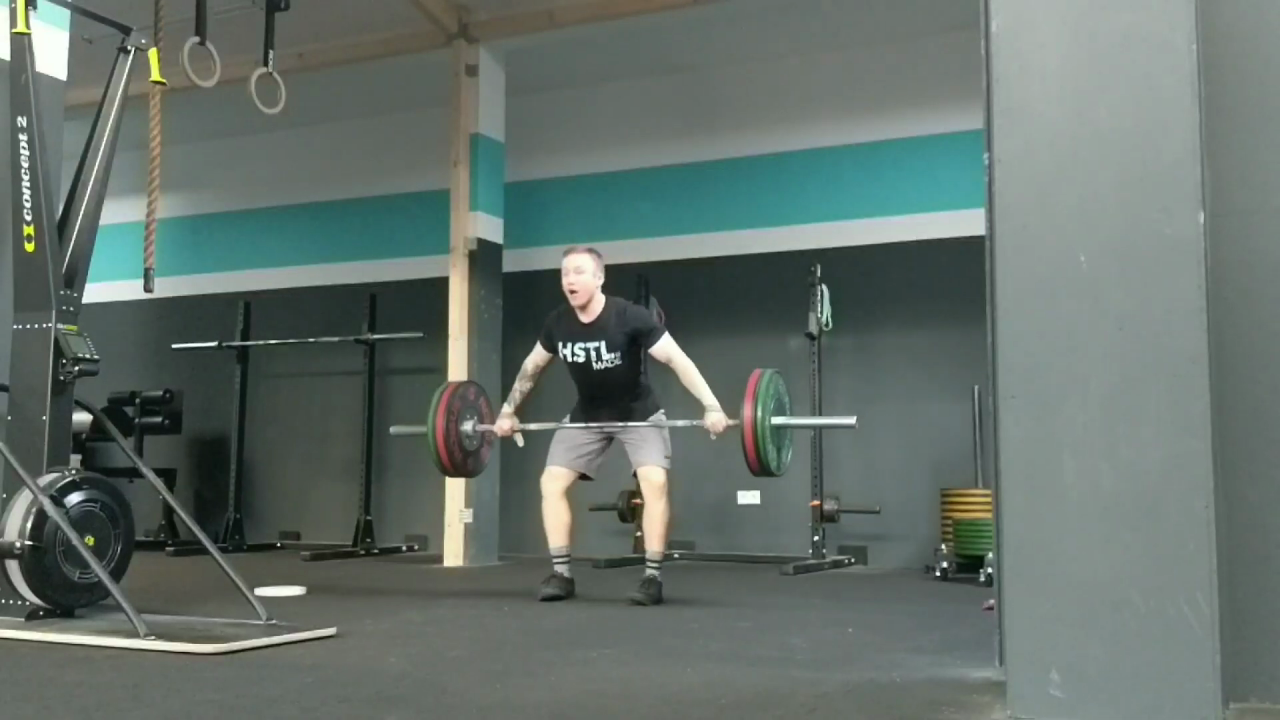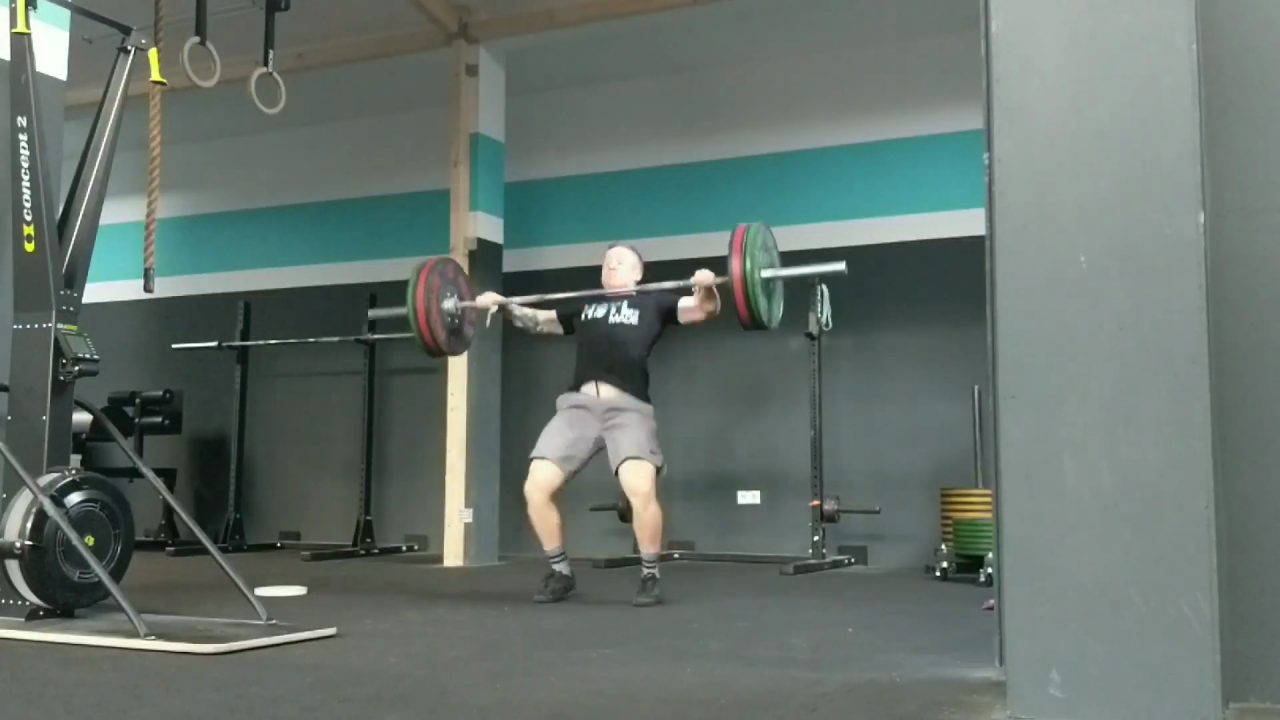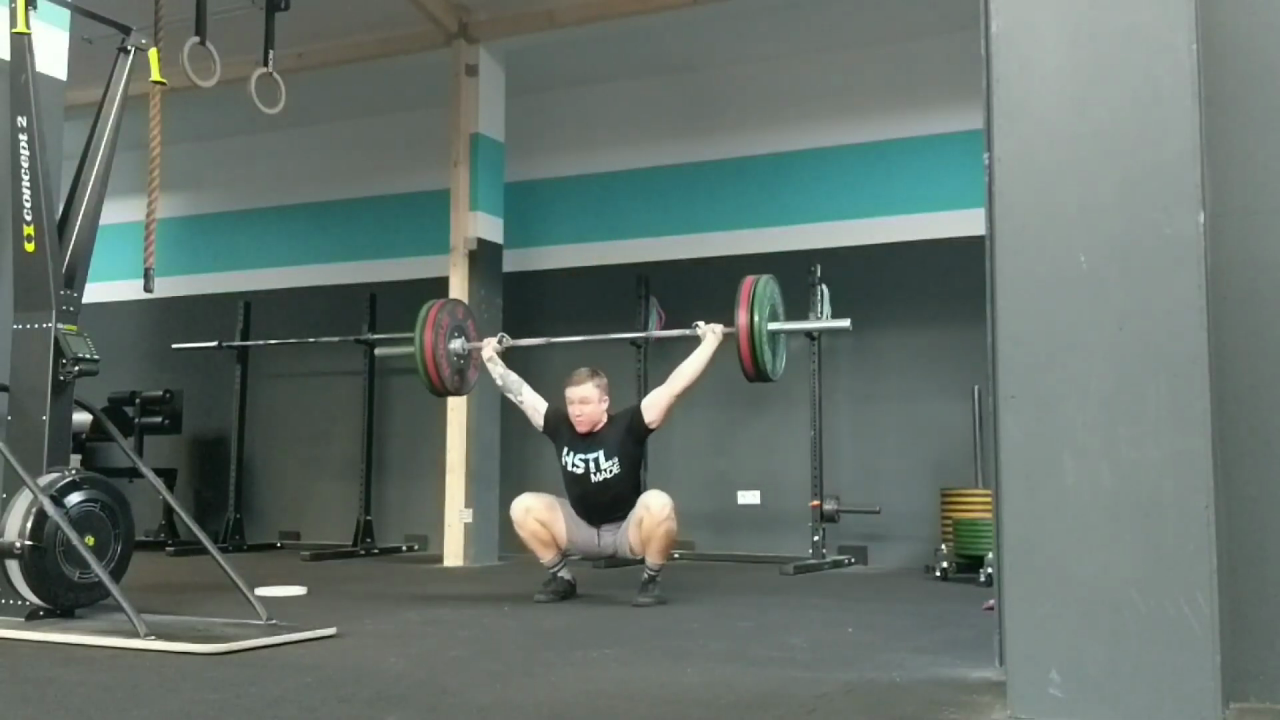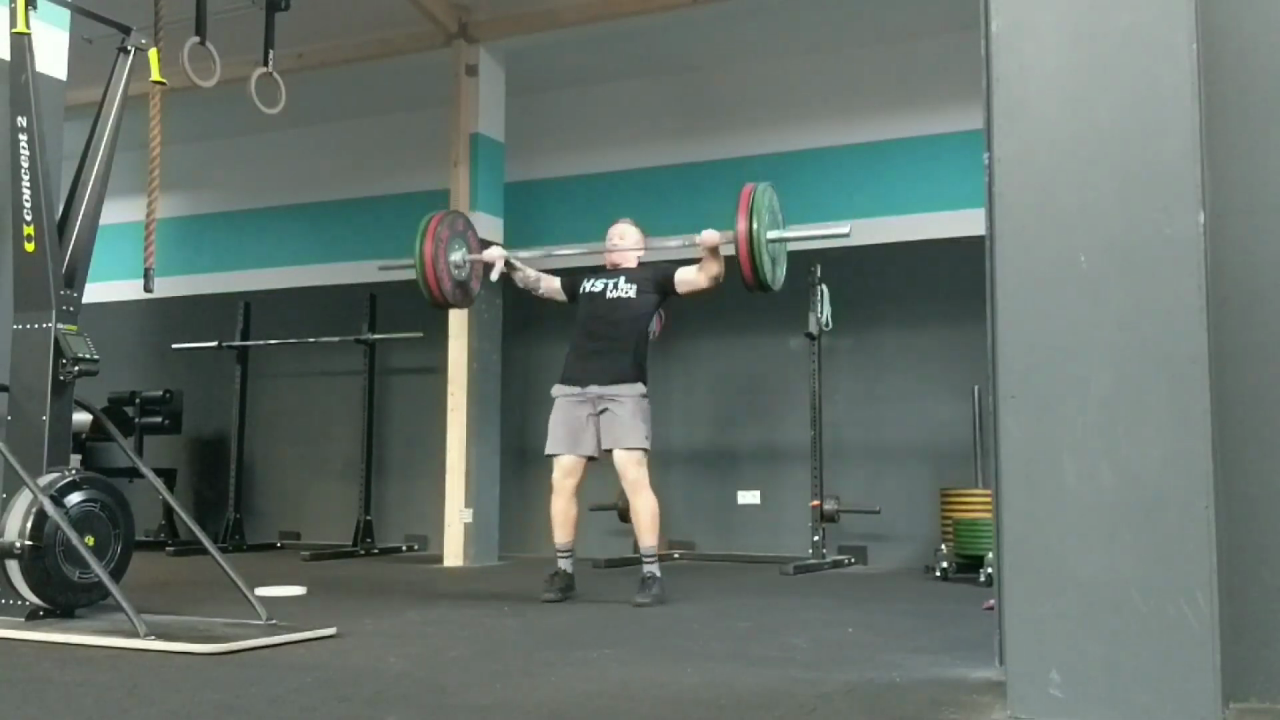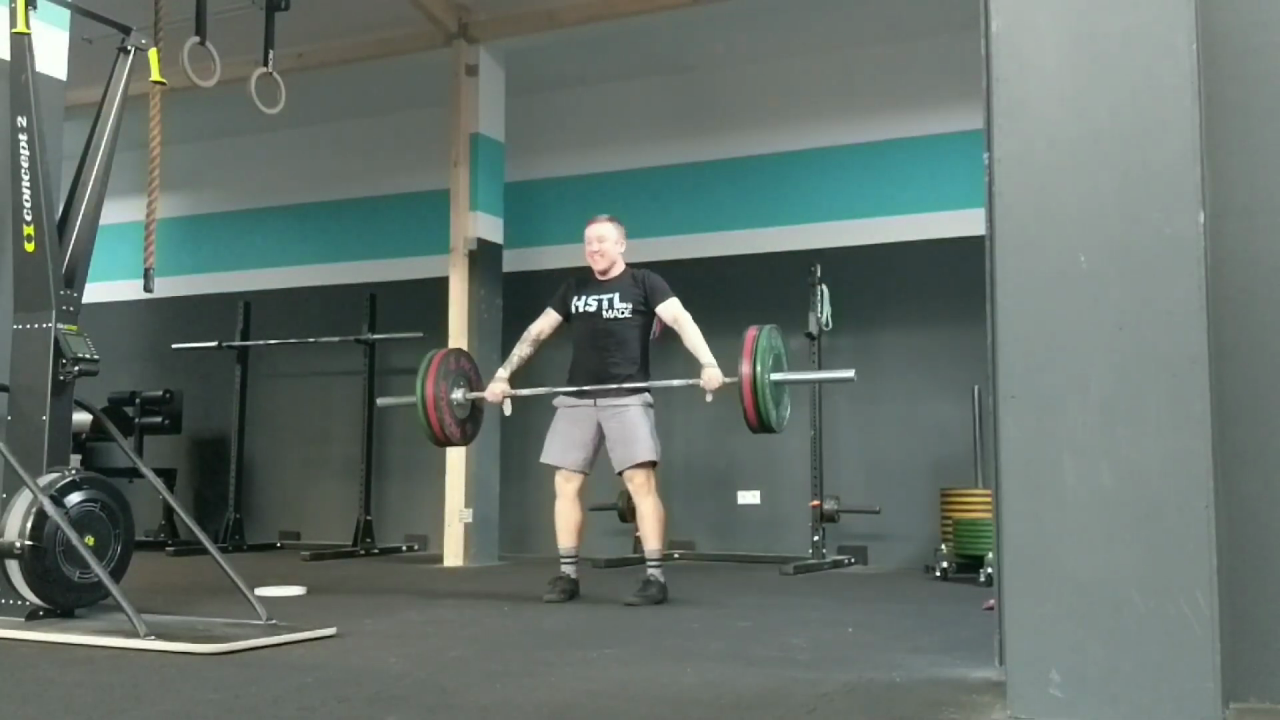
dt=1s
person 1, frame 1
left shoulder: (629, 317)
right shoulder: (558, 323)
left elbow: (677, 360)
right elbow: (532, 366)
left wrist: (711, 407)
right wrist: (508, 410)
left hip: (638, 415)
right hip: (586, 417)
left knee: (654, 483)
right knee: (551, 483)
left ankle: (652, 577)
right ankle: (561, 574)
person 1, frame 2
left shoulder: (652, 303)
right shoulder: (584, 308)
left elbow: (702, 310)
right elbow: (535, 320)
left wrist: (707, 288)
right wrist: (500, 302)
left hip: (626, 409)
right hip: (577, 406)
left knee: (641, 490)
right knee: (536, 487)
left ankle: (650, 577)
right ankle: (560, 572)
person 1, frame 3
left shoulder: (628, 427)
right shoulder: (559, 426)
left elbow: (674, 387)
right elbow: (520, 392)
left wrist: (710, 341)
right wrist: (490, 356)
left hip: (627, 528)
right hip: (581, 528)
left knee: (658, 505)
right knee: (522, 507)
left ankle: (651, 581)
right ankle: (561, 577)
person 1, frame 4
left shoulder: (652, 276)
right shoulder: (586, 279)
left elbow: (706, 275)
right elbow: (538, 283)
left wrist: (711, 252)
right wrist: (505, 260)
left hip: (624, 388)
right hip: (573, 388)
left knee: (634, 478)
right knee: (563, 478)
left ankle: (651, 575)
right ankle: (564, 571)
person 1, frame 5
left shoulder: (644, 282)
right shoulder: (574, 288)
left elbow: (681, 320)
right elbow: (537, 331)
left wrist: (708, 363)
right wrist: (503, 374)
left hip: (628, 398)
right hip: (576, 399)
left knee: (642, 483)
right knee: (565, 484)
left ankle: (655, 577)
right ankle: (568, 575)
